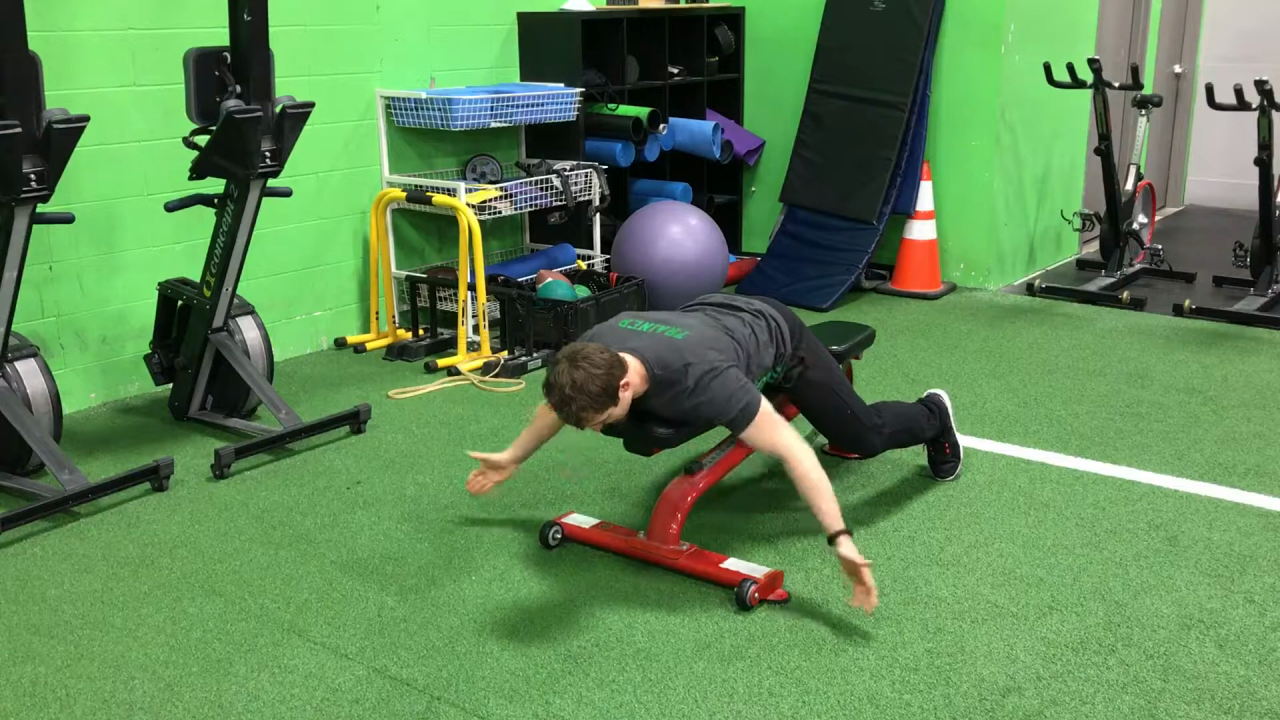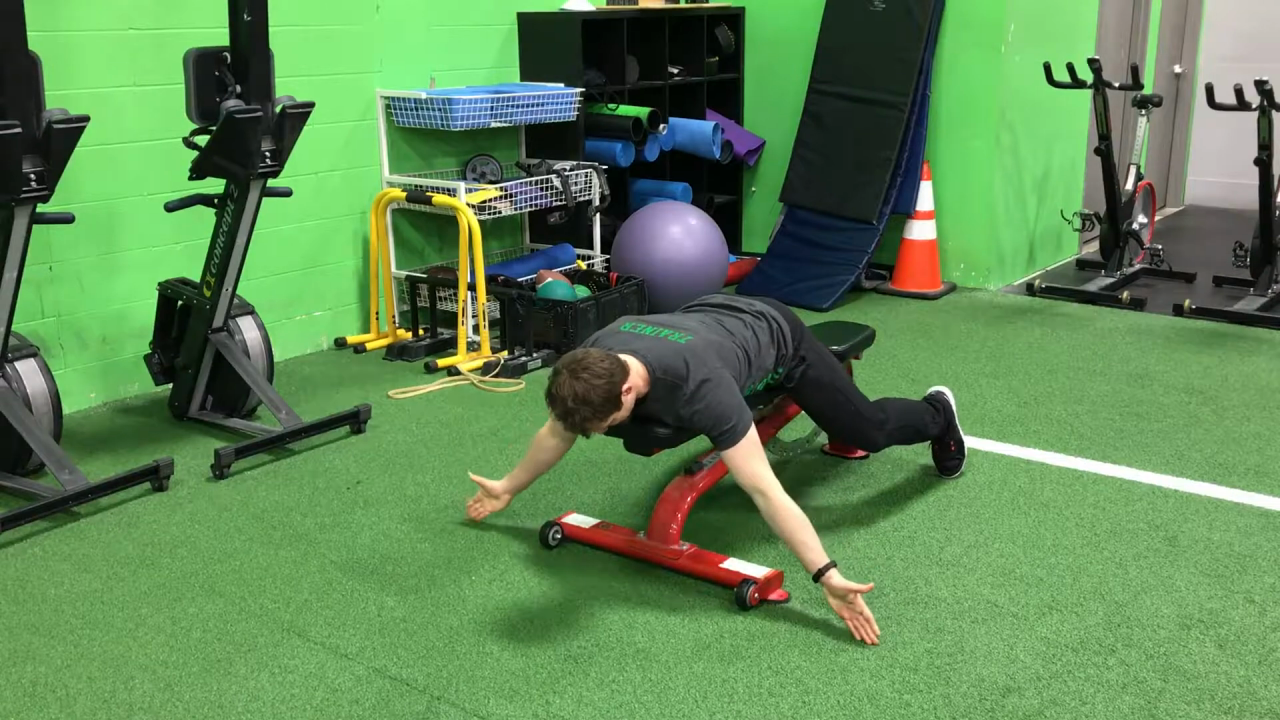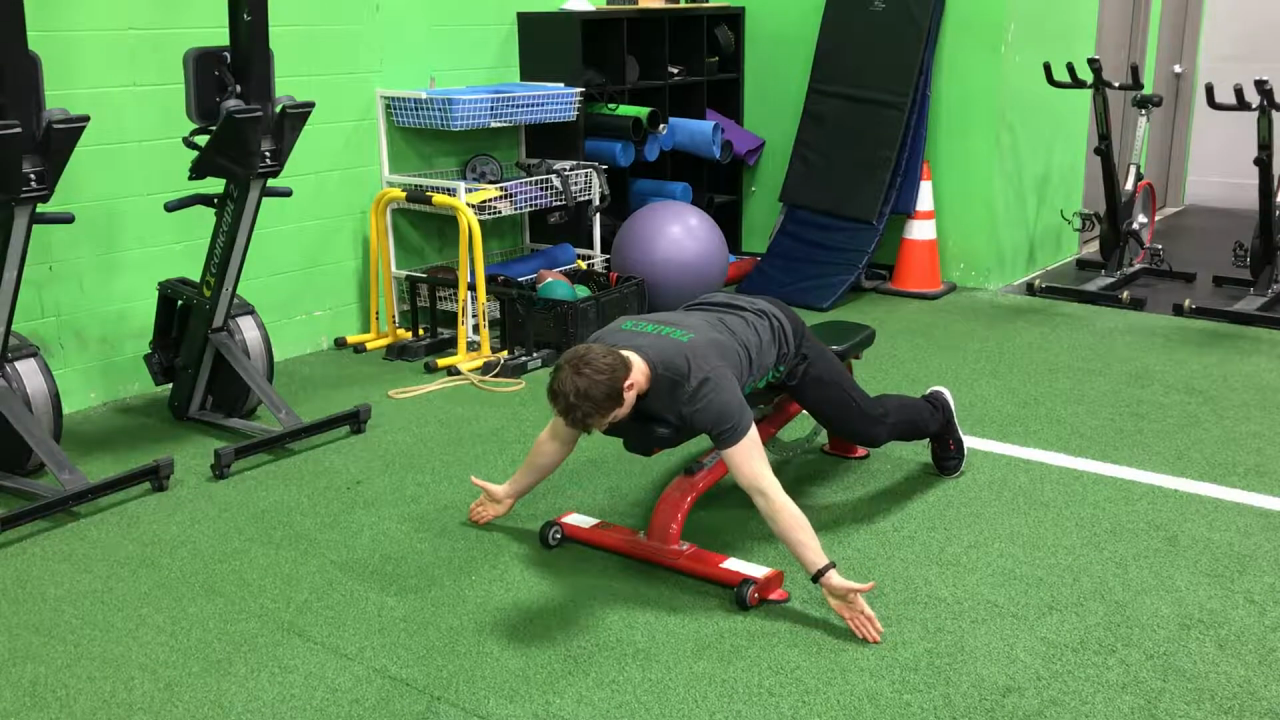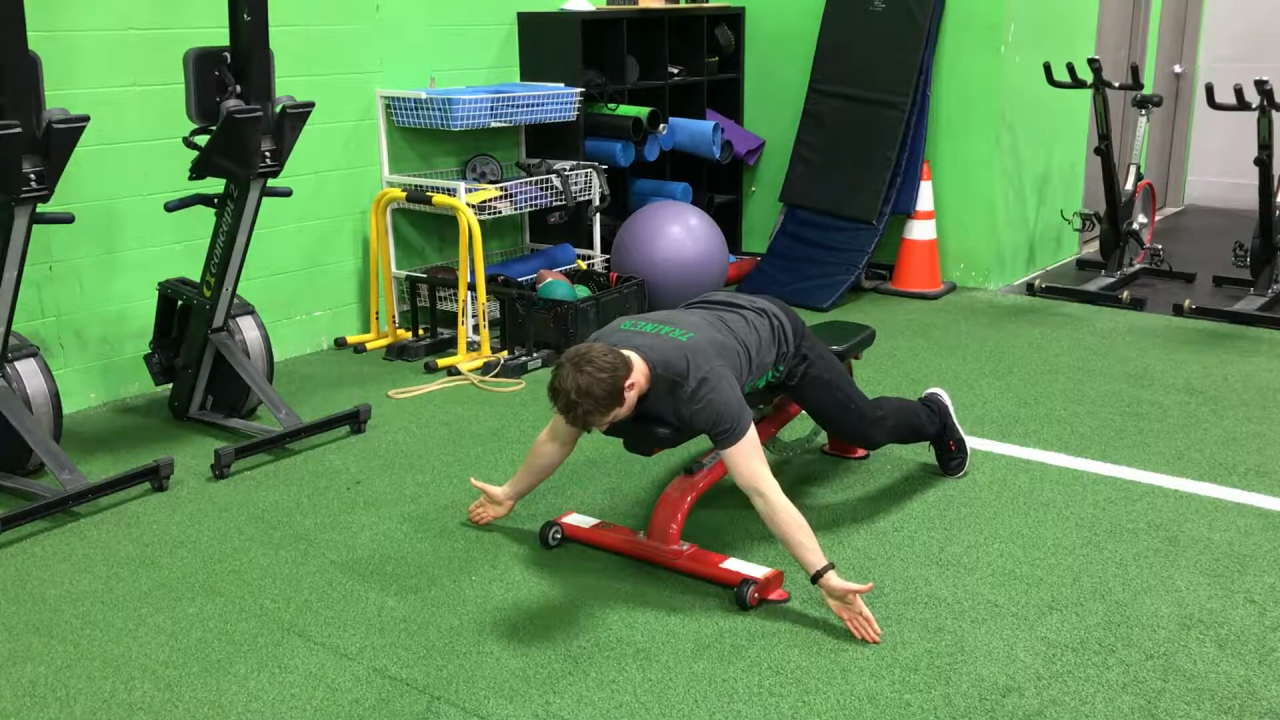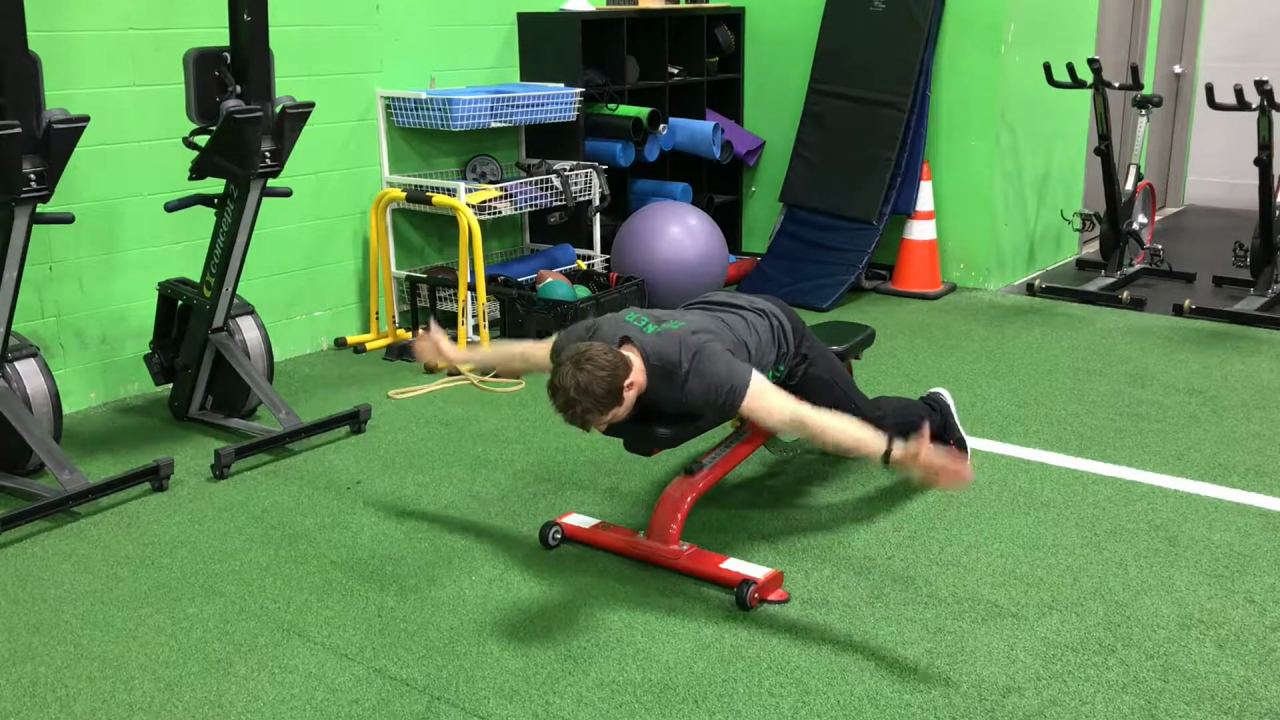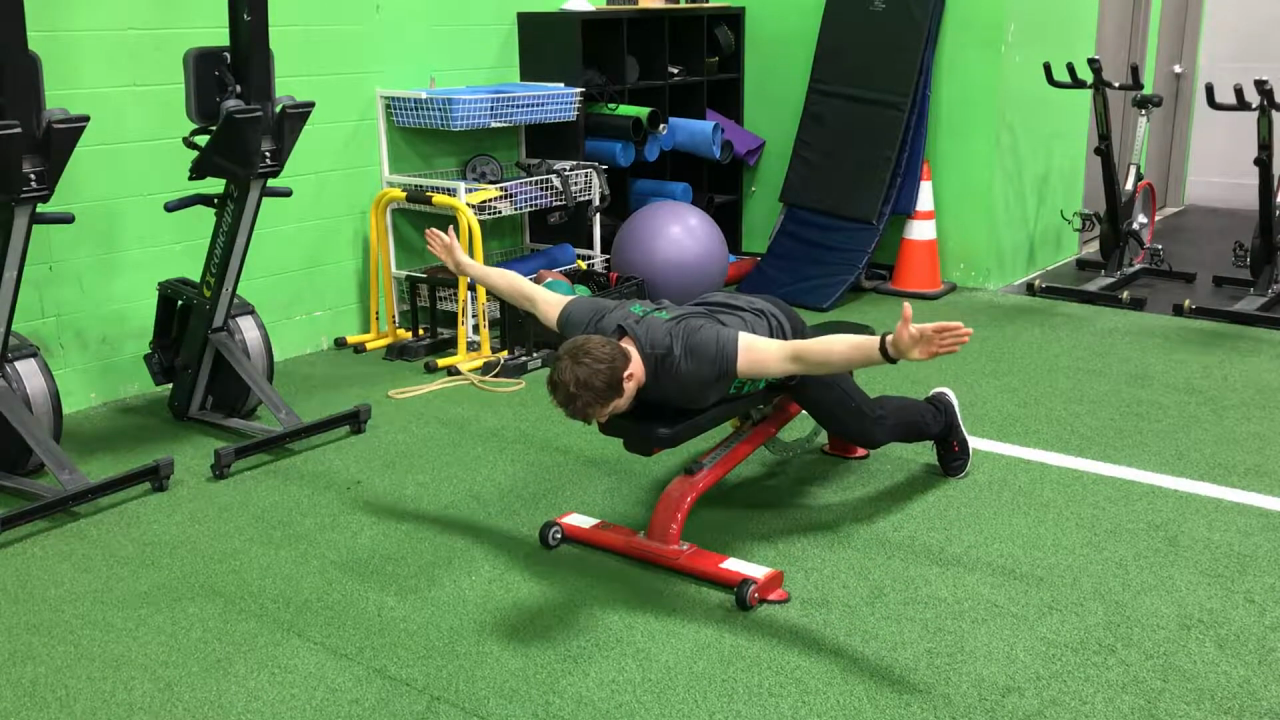
dt=0.5s
person 1, frame 1
left shoulder: (697, 381)
right shoulder: (589, 354)
left elbow: (792, 448)
right elbow: (558, 404)
left wrist: (839, 540)
right wrist: (511, 456)
left hip: (775, 336)
right hip: (717, 314)
left knee: (861, 434)
left ankle: (932, 417)
person 1, frame 2
left shoulder: (698, 388)
right shoulder: (592, 364)
left elbow: (764, 489)
right elbow: (557, 431)
left wrist: (828, 576)
right wrist: (507, 488)
left hip: (777, 337)
right hip: (720, 314)
left knee: (867, 430)
left ankle: (937, 414)
person 1, frame 3
left shoulder: (700, 386)
right shoulder: (592, 364)
left elbow: (764, 490)
right elbow: (558, 435)
left wrist: (827, 578)
right wrist: (509, 493)
left hip: (777, 334)
right hip: (718, 314)
left knee: (868, 424)
left ankle: (936, 413)
person 1, frame 4
left shoulder: (699, 386)
right shoulder: (592, 363)
left elbow: (763, 491)
right elbow: (555, 436)
left wrist: (825, 577)
right wrist: (509, 494)
left hip: (777, 333)
right hip: (717, 314)
left knee: (866, 426)
left ankle: (934, 416)
person 1, frame 5
left shoulder: (694, 370)
right shoulder: (591, 342)
left elbow: (800, 417)
right elbow: (528, 354)
left wrist: (894, 455)
right wrist: (458, 355)
left hip: (778, 343)
right hip: (718, 313)
left knee: (864, 416)
left ankle: (932, 414)
person 1, frame 6
left shoulder: (687, 355)
right shoulder: (591, 328)
left elbow: (799, 357)
right elbow: (530, 292)
left wrist: (892, 348)
right wrist: (465, 265)
left hip: (776, 334)
right hip: (723, 316)
left knee: (866, 427)
left ankle: (938, 415)
